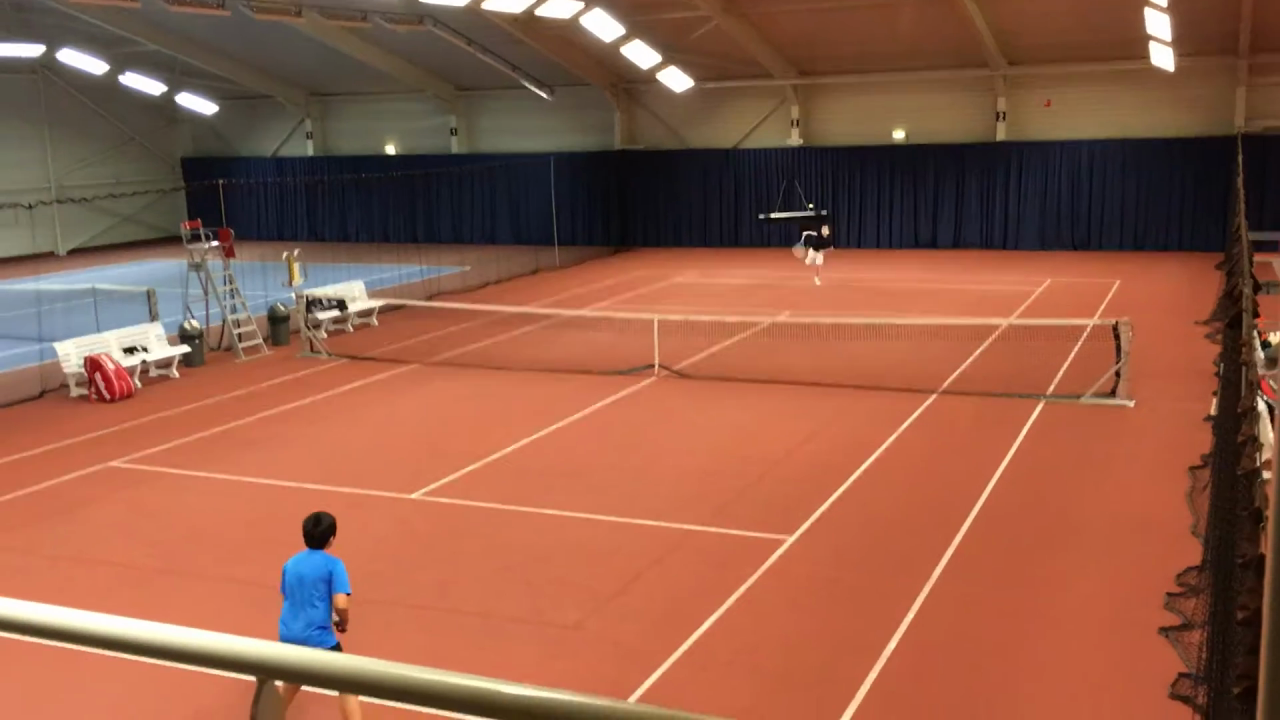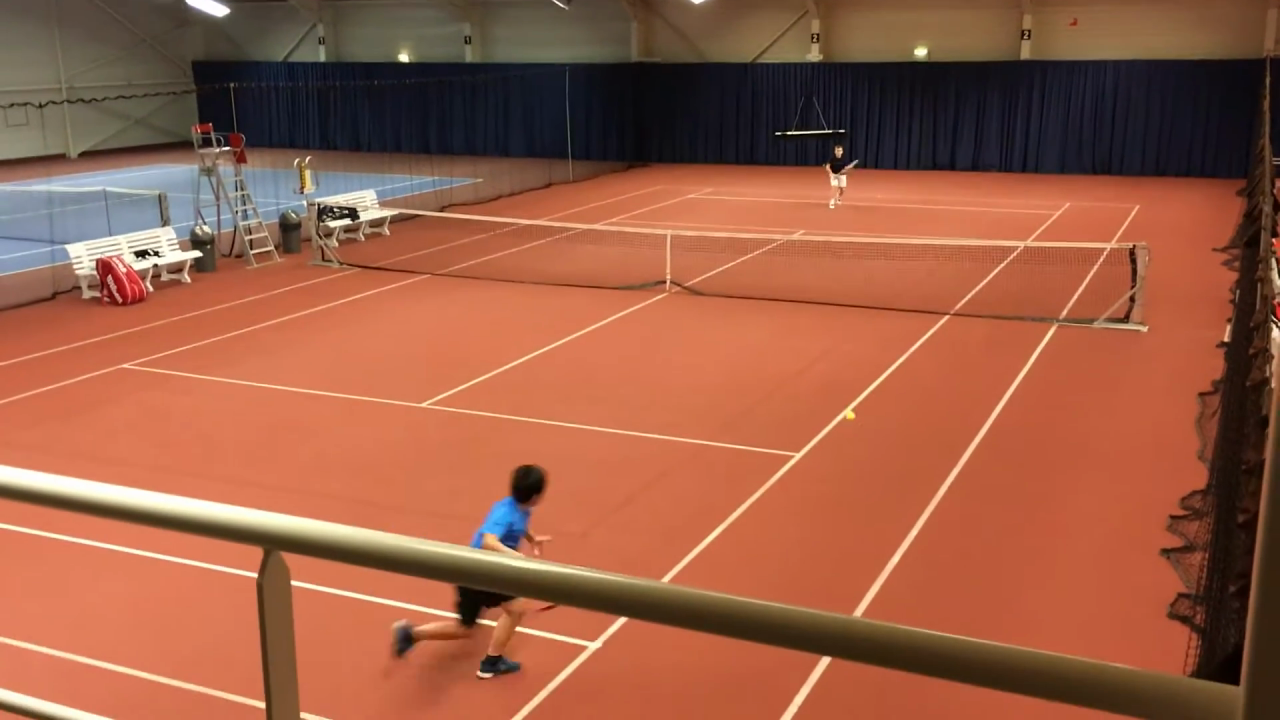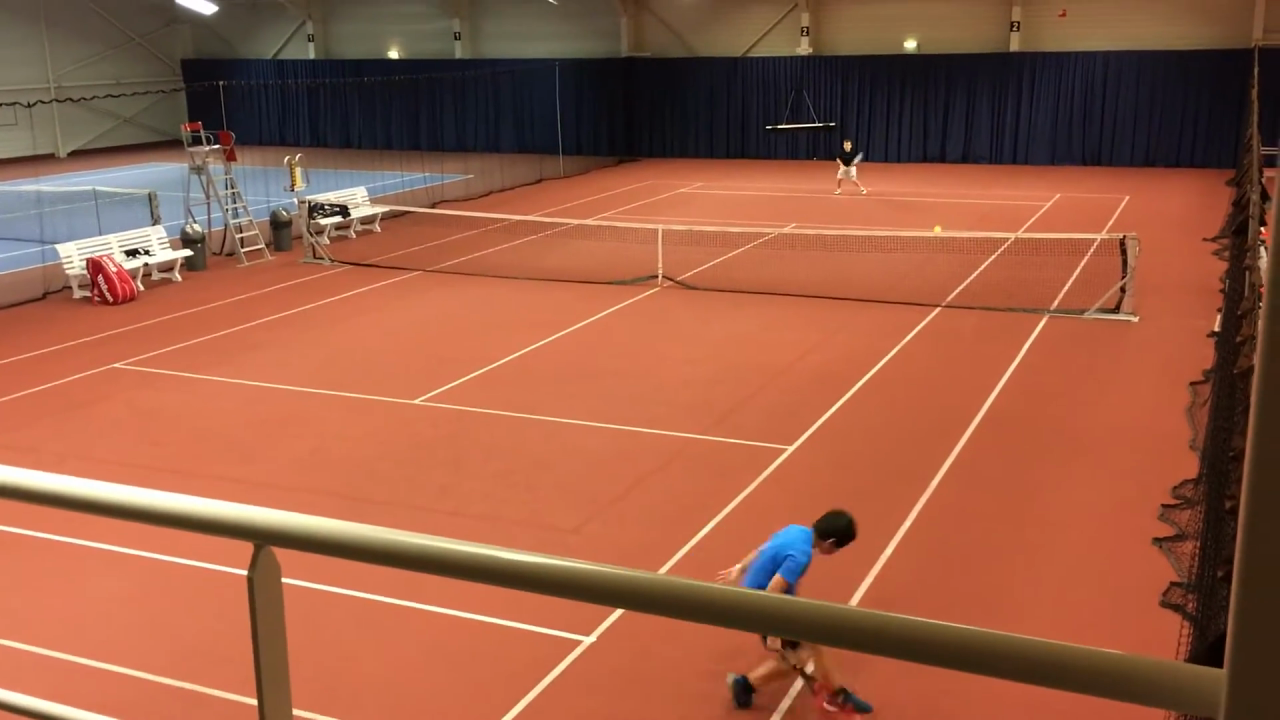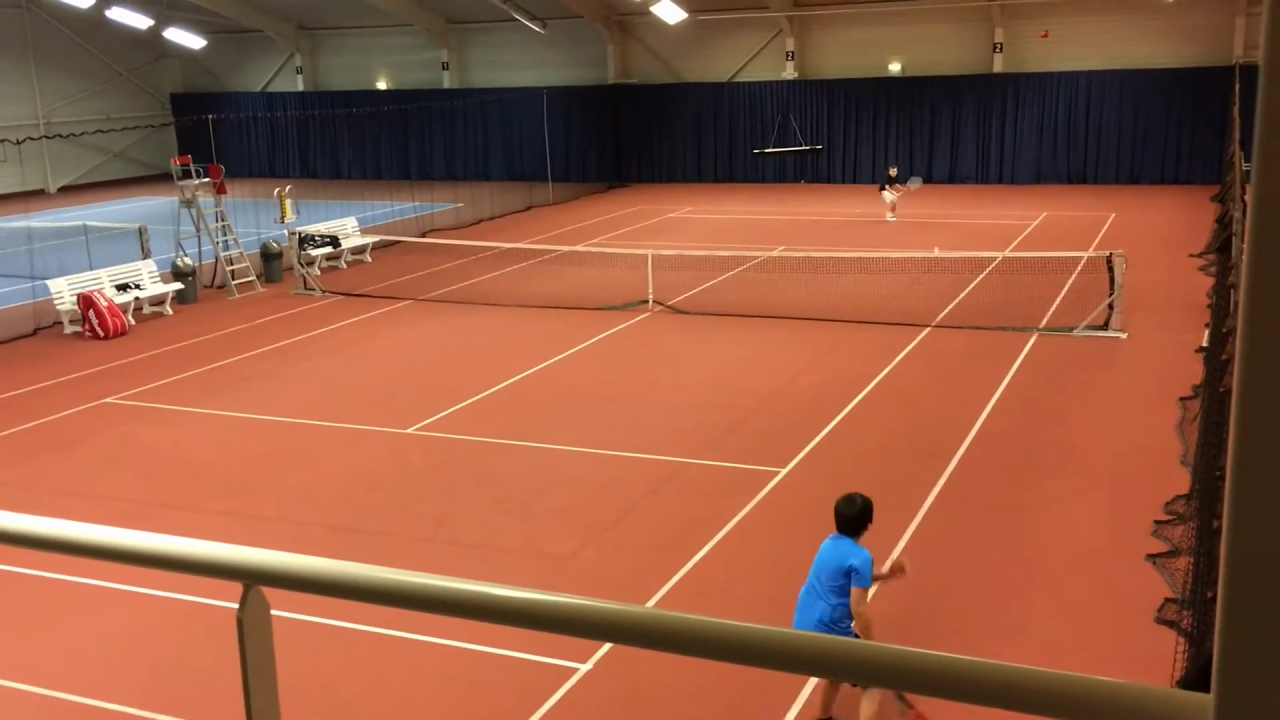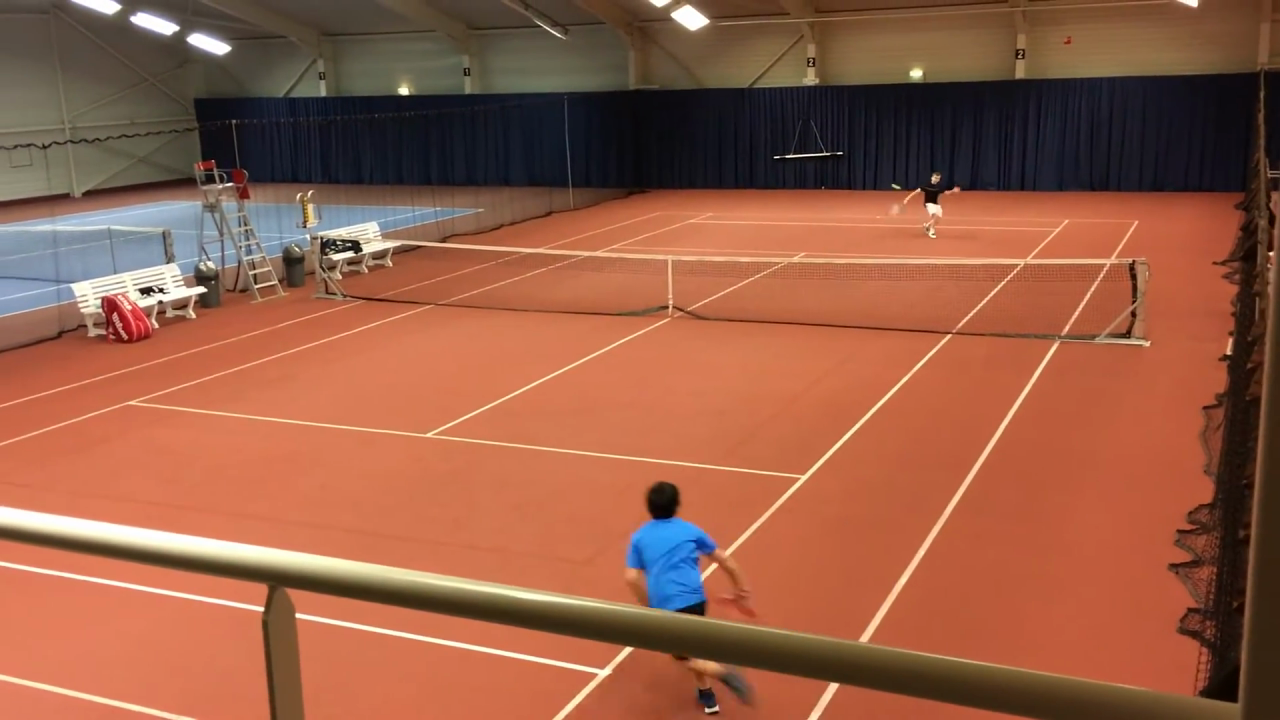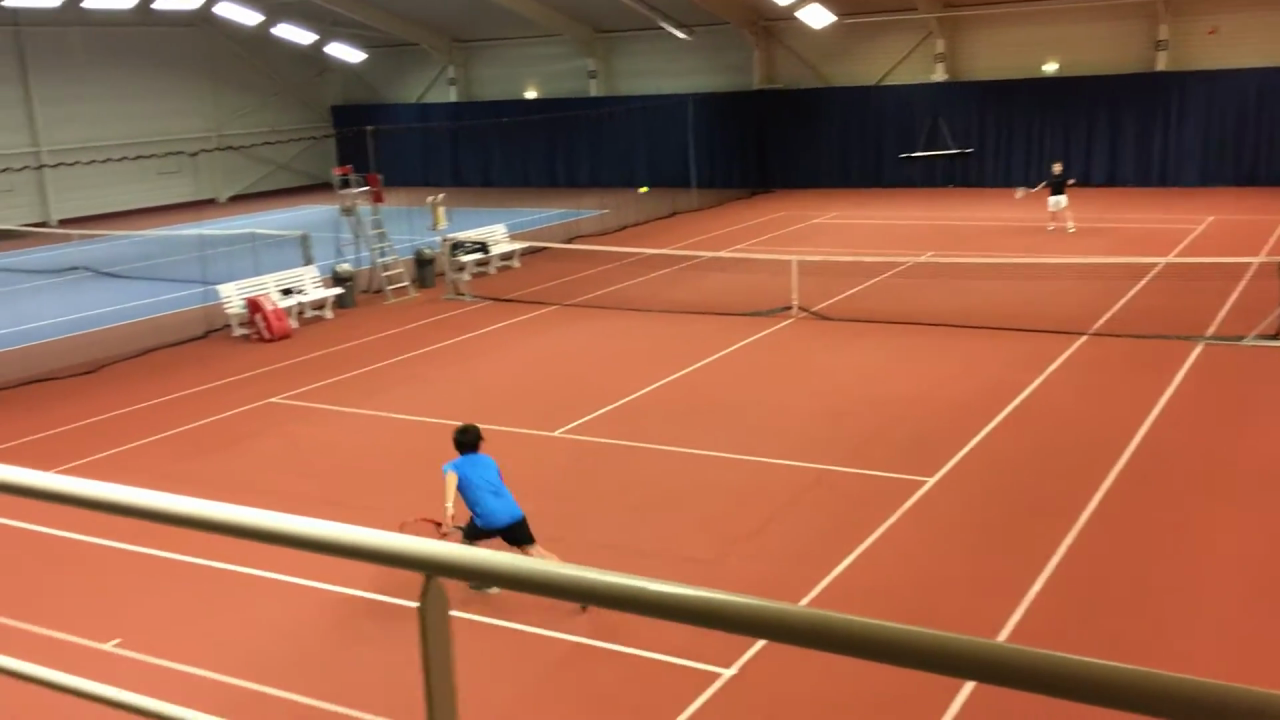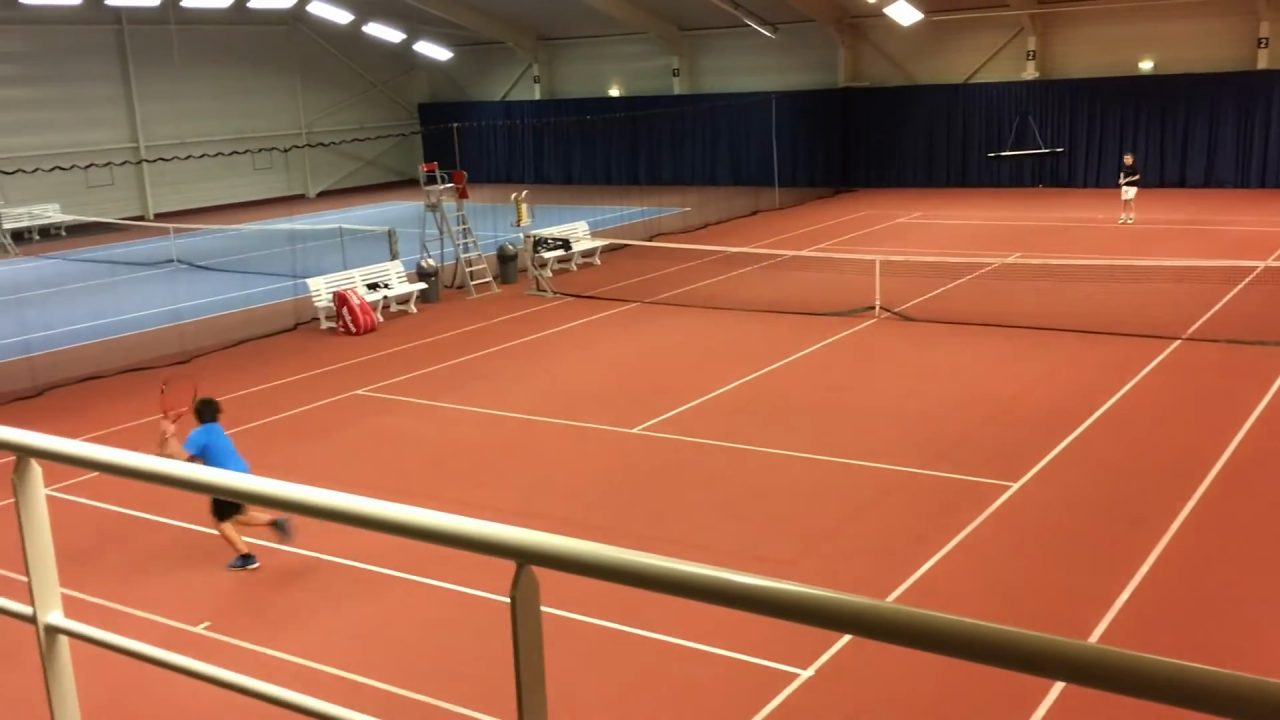
dt=0.7s
person 1, frame 1
left shoulder: (291, 563)
right shoulder: (334, 565)
right elbow: (341, 605)
right wrist: (342, 623)
left hip: (289, 636)
right hip: (319, 638)
left knee: (292, 682)
person 1, frame 2
left shoulder: (520, 509)
right shoulder: (506, 514)
right elbow: (487, 540)
left wrist: (531, 538)
right wrist: (513, 555)
left knee: (517, 609)
right knee: (465, 629)
left ankle: (492, 661)
right ankle: (409, 633)
person 1, frame 3
left shoulder: (799, 531)
right shoulder: (800, 554)
left elbow: (762, 550)
right elbow: (771, 592)
left wrist: (740, 569)
right wrist: (772, 635)
left knee: (812, 644)
right knee: (791, 660)
left ankle: (837, 695)
right ankle: (745, 685)
person 1, frame 4
left shoulder: (832, 542)
right shoulder: (861, 558)
right elbow: (858, 607)
left wrist: (886, 572)
left hip: (804, 626)
right hip: (830, 633)
left knee: (833, 676)
person 1, frame 5
left shoulder: (639, 537)
right shoulder: (690, 530)
left elbow: (632, 578)
right elbow: (723, 560)
left wrist: (645, 601)
right wrist: (739, 585)
left hip: (664, 605)
right hip: (694, 598)
left knee: (686, 656)
left ankle: (724, 674)
right ankle: (707, 694)
person 1, frame 6
left shoulder: (452, 466)
right shoulder: (489, 462)
left elbow: (451, 479)
left wrist: (449, 506)
left hip: (489, 520)
right hip: (513, 513)
left knee: (467, 540)
right knee: (533, 551)
person 1, frame 7
left shoulder: (197, 435)
right shoulder: (217, 430)
left elbow: (182, 458)
left wrist: (168, 435)
left knee: (221, 522)
right knee: (238, 516)
left ankle: (247, 558)
right ankle: (276, 521)
